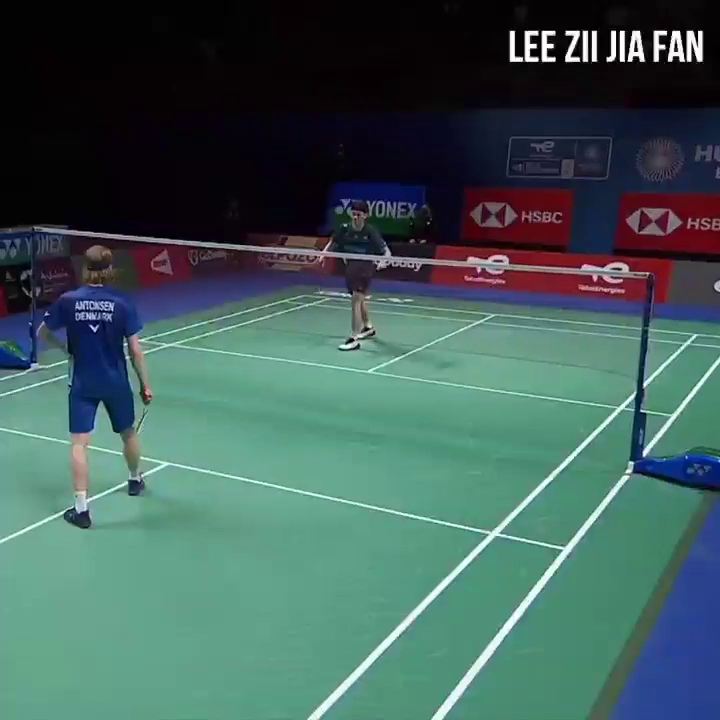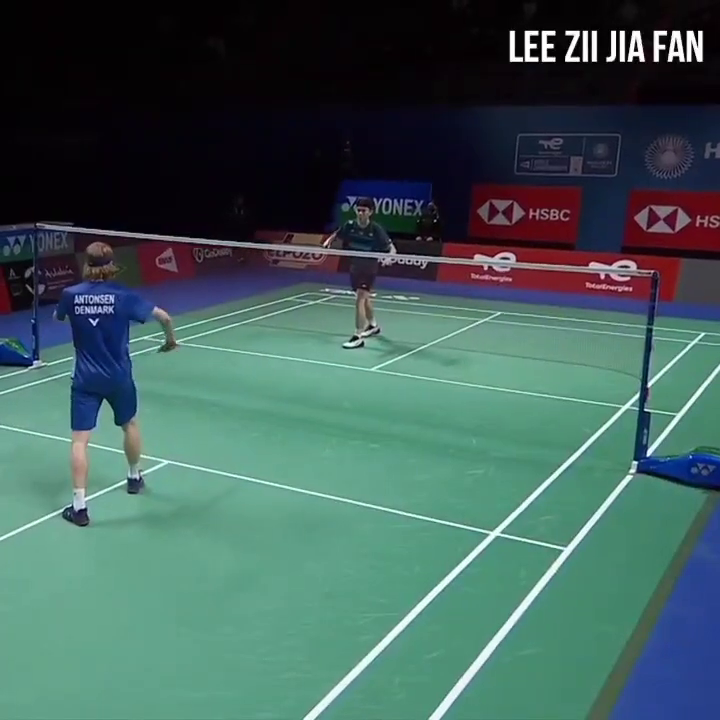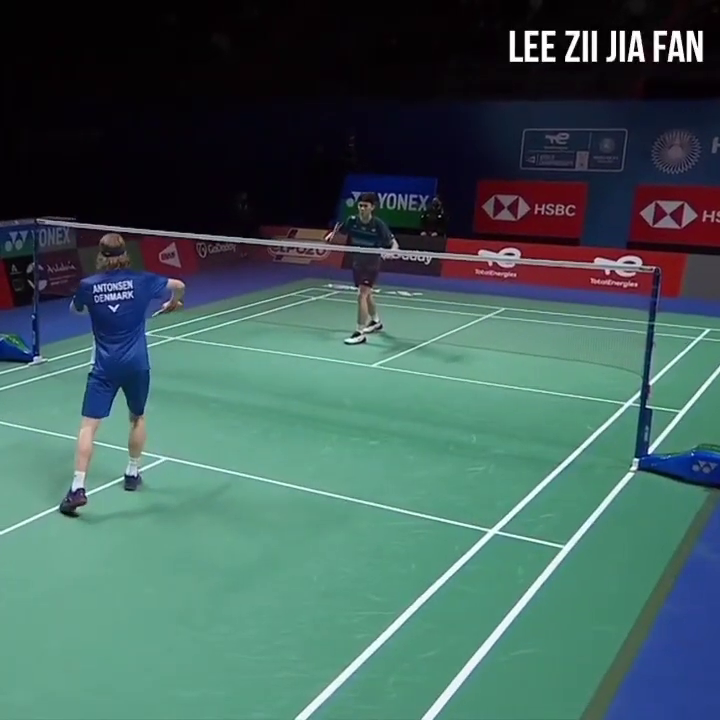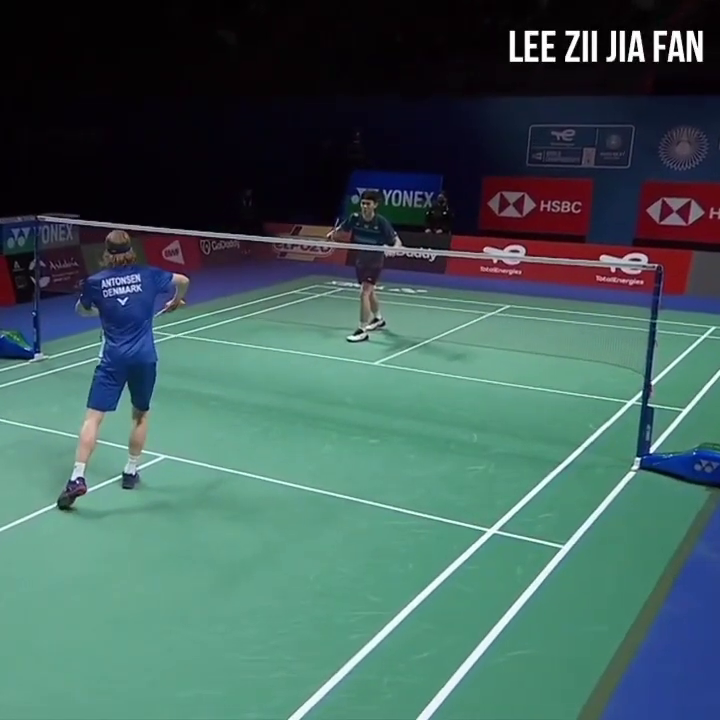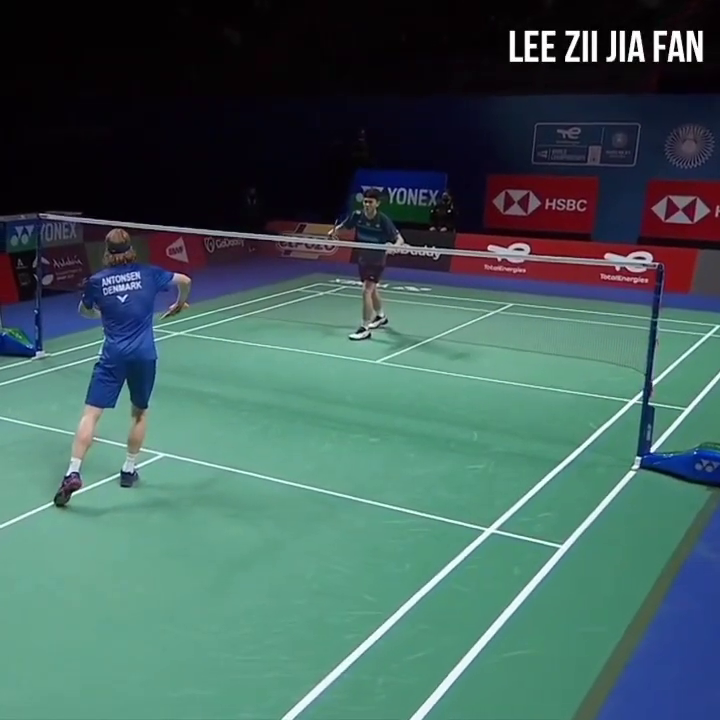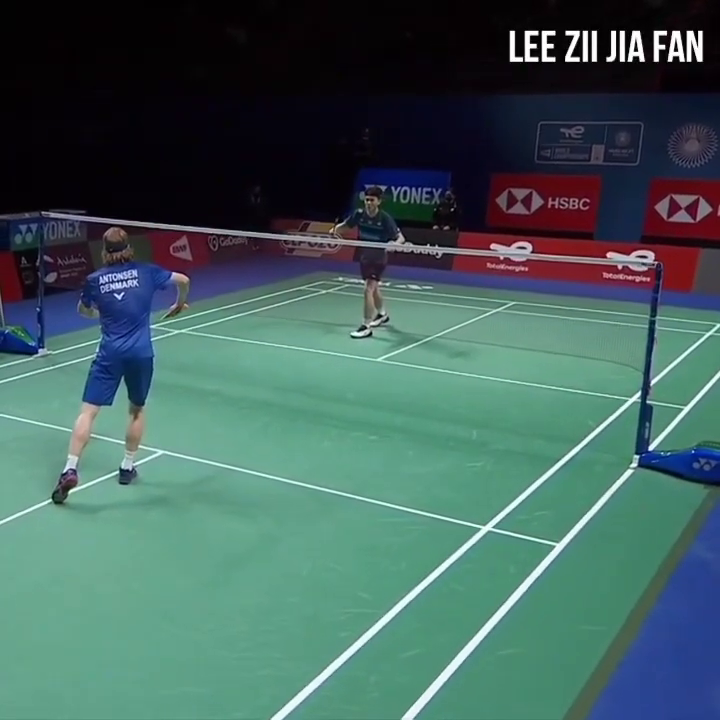
dt=0.4s
person 1, frame 1
left shoulder: (67, 301)
right shoulder: (122, 303)
left elbow: (43, 333)
right elbow: (135, 349)
right wrist: (145, 385)
left hip: (83, 384)
right hip: (116, 383)
left knee: (79, 444)
right knee: (128, 433)
left ankle: (81, 509)
right ankle: (135, 480)
person 1, frame 2
left shoulder: (70, 294)
right shoulder: (124, 296)
left elbow: (59, 318)
right elbow: (163, 317)
right wrist: (171, 339)
left hip: (85, 379)
right hip: (119, 376)
left knee: (79, 440)
right knee: (129, 425)
left ankle: (79, 506)
right ankle: (134, 477)
person 1, frame 3
left shoulder: (88, 285)
right shoulder: (140, 280)
left elbow: (75, 309)
right elbow: (179, 286)
right wrist: (173, 303)
left hip: (104, 365)
right hip: (136, 364)
left knee: (88, 426)
right knee: (137, 417)
left ankle: (78, 489)
right ankle: (132, 474)
person 1, frame 4
left shoulder: (95, 282)
right shoulder: (147, 275)
left elbow: (81, 310)
right elbow: (183, 281)
right wrist: (176, 302)
left hip: (113, 359)
right hip: (143, 357)
left knee: (93, 418)
right knee: (140, 415)
left ankle: (77, 478)
right ankle: (131, 472)
person 1, frame 5
left shoulder: (97, 280)
right shoulder: (148, 273)
left elbow: (84, 311)
right elbow: (185, 280)
right wrist: (179, 304)
left hip: (113, 355)
right hip: (143, 355)
left knee: (91, 414)
right knee: (139, 412)
left ankle: (73, 473)
right ankle: (129, 470)
person 1, frame 6
left shoulder: (94, 279)
right shoulder: (145, 272)
left elbow: (83, 311)
right elbow: (183, 280)
right wrist: (180, 304)
left hip: (110, 353)
right hip: (140, 353)
left knee: (88, 411)
right knee: (137, 410)
left ankle: (70, 470)
right ankle: (127, 467)
